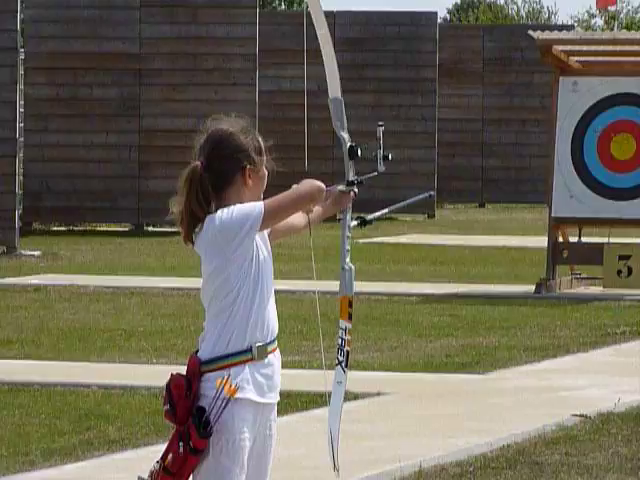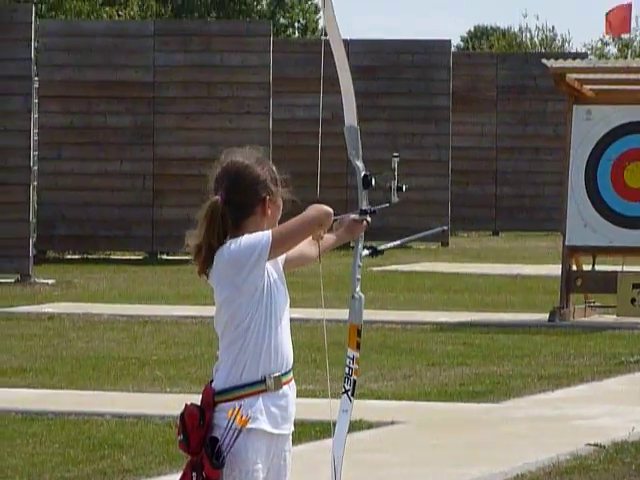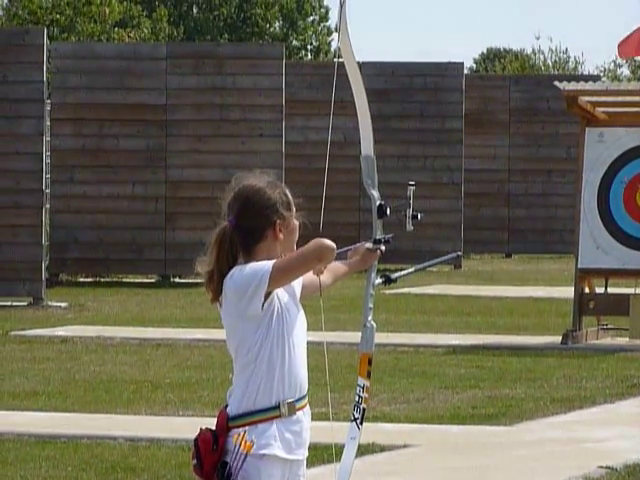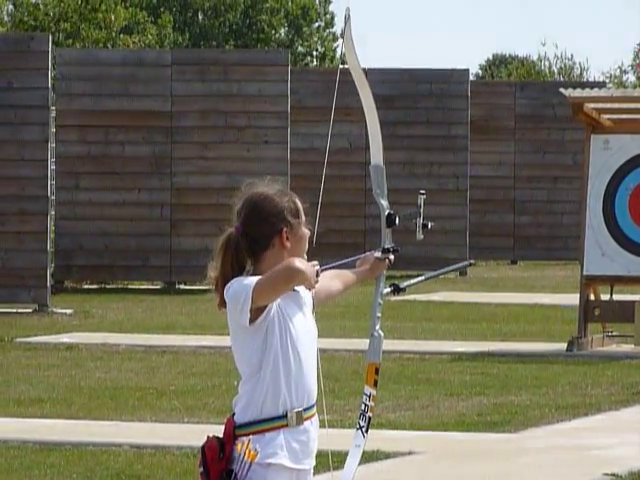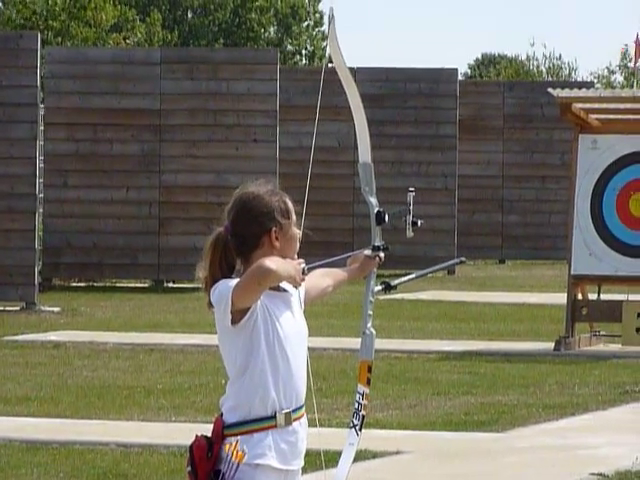
dt=0.7s
person 1, frame 1
left shoulder: (246, 224)
right shoulder: (226, 225)
left elbow: (293, 221)
right elbow: (312, 191)
left wrist: (328, 208)
right wrist: (314, 198)
left hip: (259, 373)
right hip: (230, 380)
person 1, frame 2
left shoulder: (263, 255)
right shoulder: (237, 255)
left elbow: (306, 249)
right elbow: (321, 214)
left wrist: (339, 236)
right wrist: (318, 225)
left hip: (275, 406)
right hip: (244, 414)
person 1, frame 3
left shoulder: (282, 280)
right shoulder: (244, 281)
left elbow: (320, 274)
right elbow: (323, 249)
left wrist: (355, 263)
right wrist: (317, 259)
left hip: (290, 432)
right hip: (258, 440)
person 1, frame 4
left shoulder: (297, 290)
right shoulder: (242, 292)
left elbow: (331, 282)
right elbow: (293, 269)
left wrist: (364, 272)
right wrist: (302, 271)
left hip: (298, 443)
right hip: (265, 450)
person 1, frame 5
left shoulder: (288, 289)
right shoulder: (230, 295)
left elbow: (321, 281)
right elbow: (265, 270)
left wrist: (354, 270)
right wrist: (286, 269)
left hip: (288, 443)
right hip: (253, 452)
